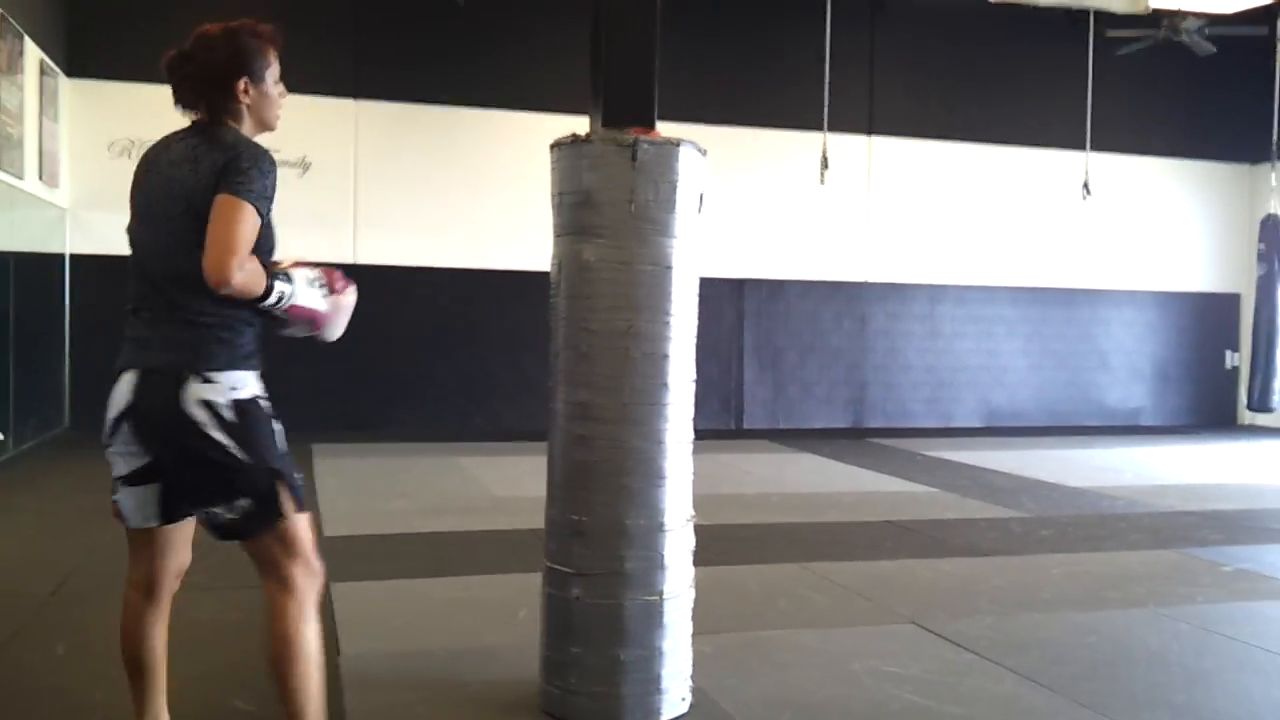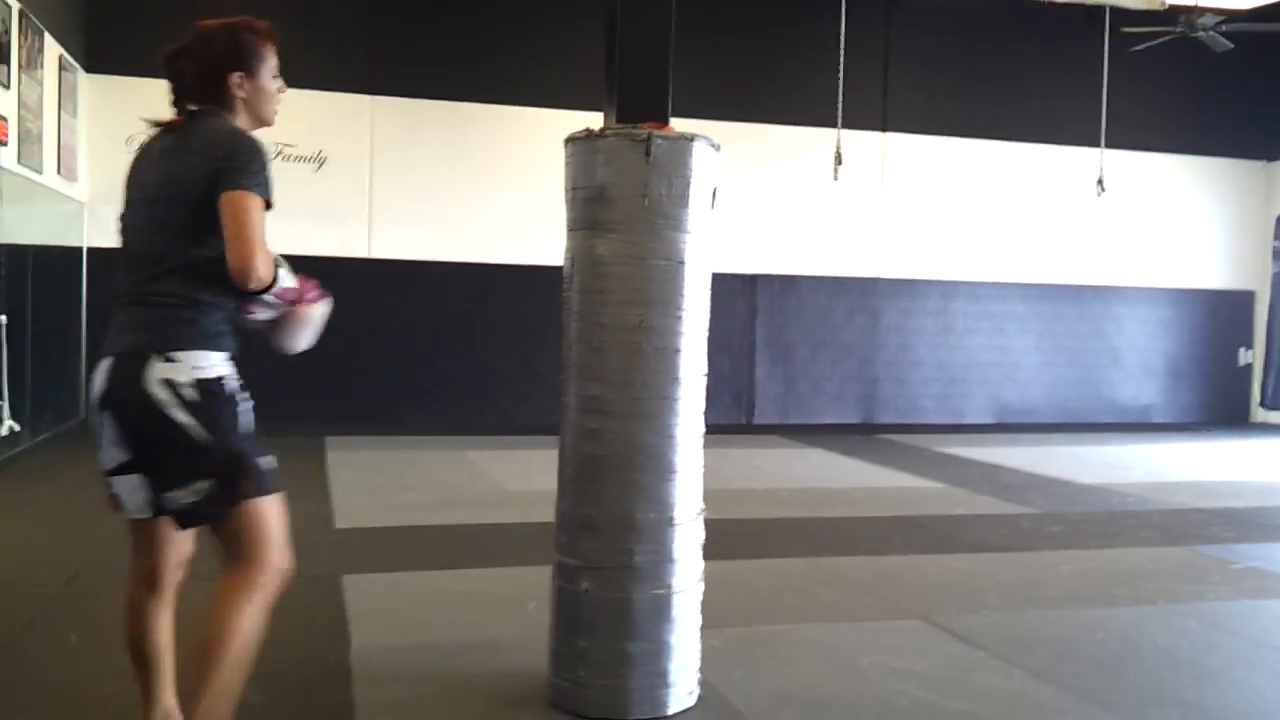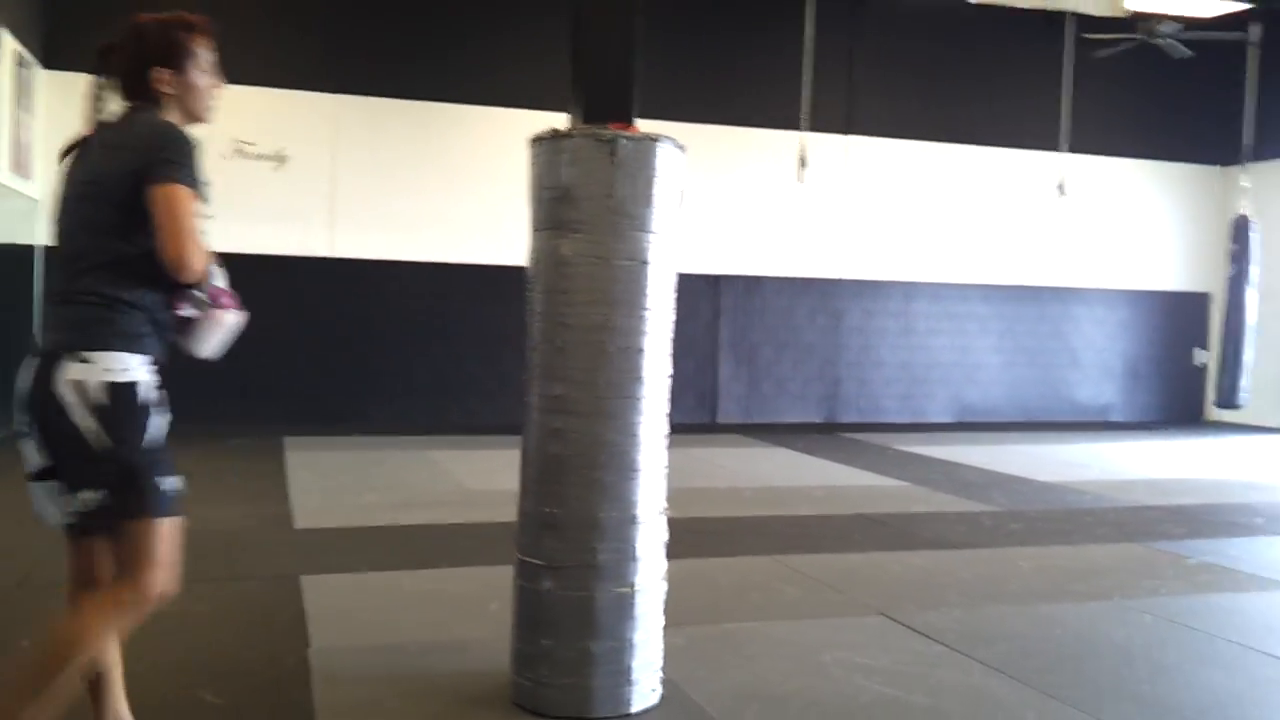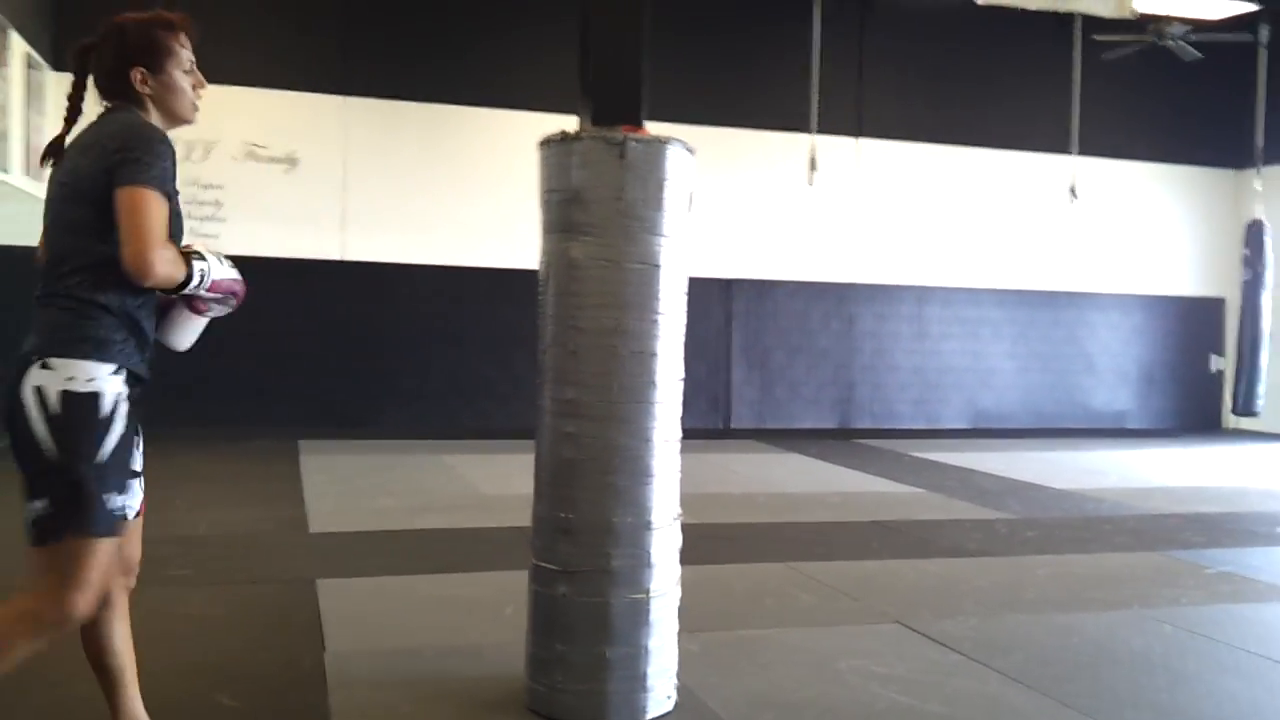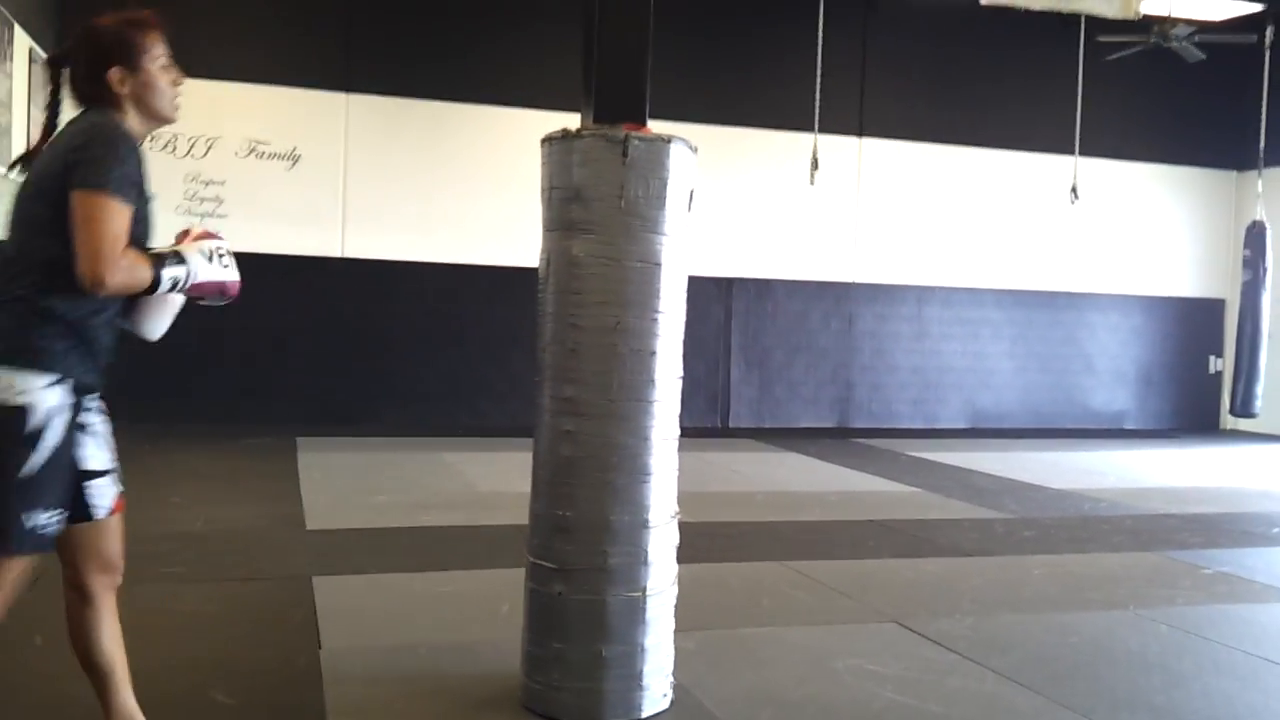
dt=0.1s
person 1, frame 1
left shoulder: (157, 160)
right shoulder: (243, 160)
right elbow: (226, 272)
left wrist: (272, 291)
right wrist: (288, 291)
left hip: (136, 387)
right hip: (211, 389)
left knee: (153, 578)
right knee: (297, 574)
person 1, frame 2
left shoulder: (154, 152)
right shoulder: (238, 151)
right elbow: (247, 266)
left wrist: (265, 295)
right wrist: (282, 286)
left hip: (121, 372)
right hip: (188, 373)
left knee: (157, 571)
right knee: (262, 562)
person 1, frame 3
left shoulder: (97, 149)
right shoulder: (168, 144)
right elbow: (183, 255)
left wrist: (178, 312)
right wrist: (204, 275)
left hip: (68, 368)
right hip: (109, 372)
left knee: (100, 572)
right knee: (148, 579)
person 1, frame 4
left shoulder: (86, 149)
right shoulder: (144, 142)
right elbow: (145, 261)
left wrist: (175, 295)
right wrist: (202, 270)
left hip: (63, 378)
right hip: (84, 381)
left knee: (114, 574)
right knee: (66, 597)
person 1, frame 5
left shoulder: (76, 142)
right shoulder: (106, 145)
right elbow: (102, 269)
left wrist: (163, 273)
right wrist: (183, 263)
left hip: (62, 390)
left knee: (99, 573)
